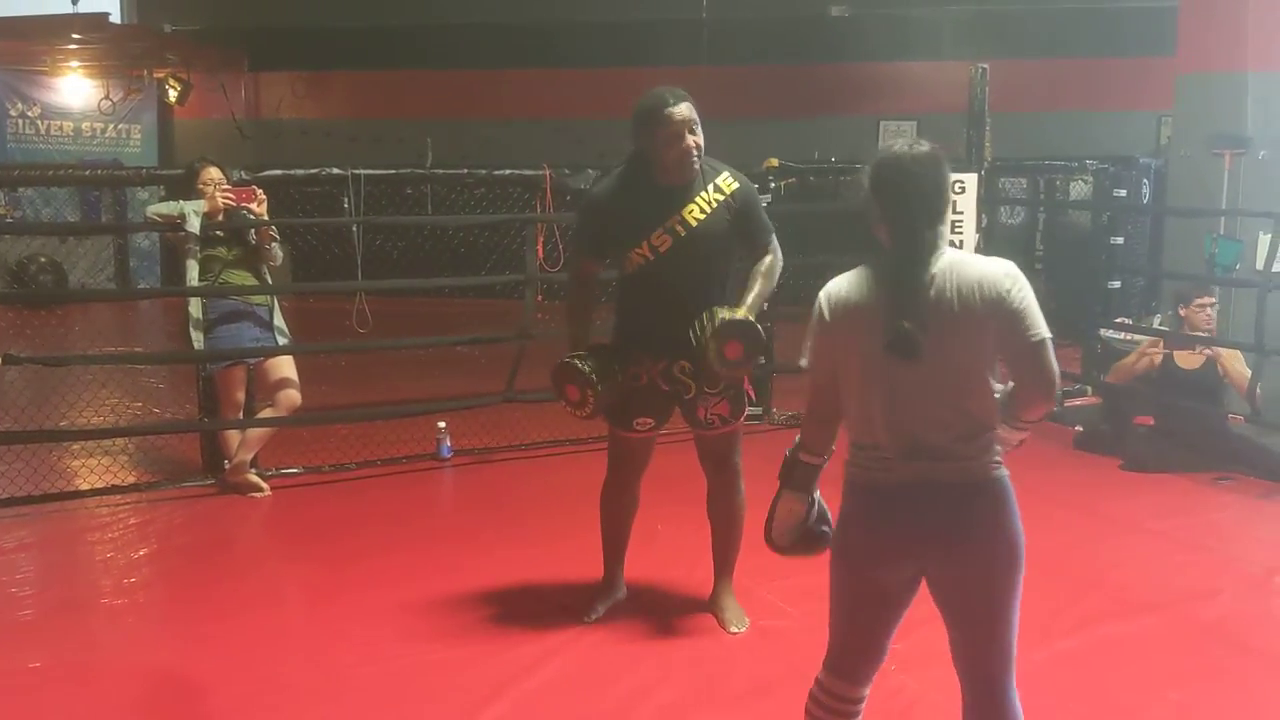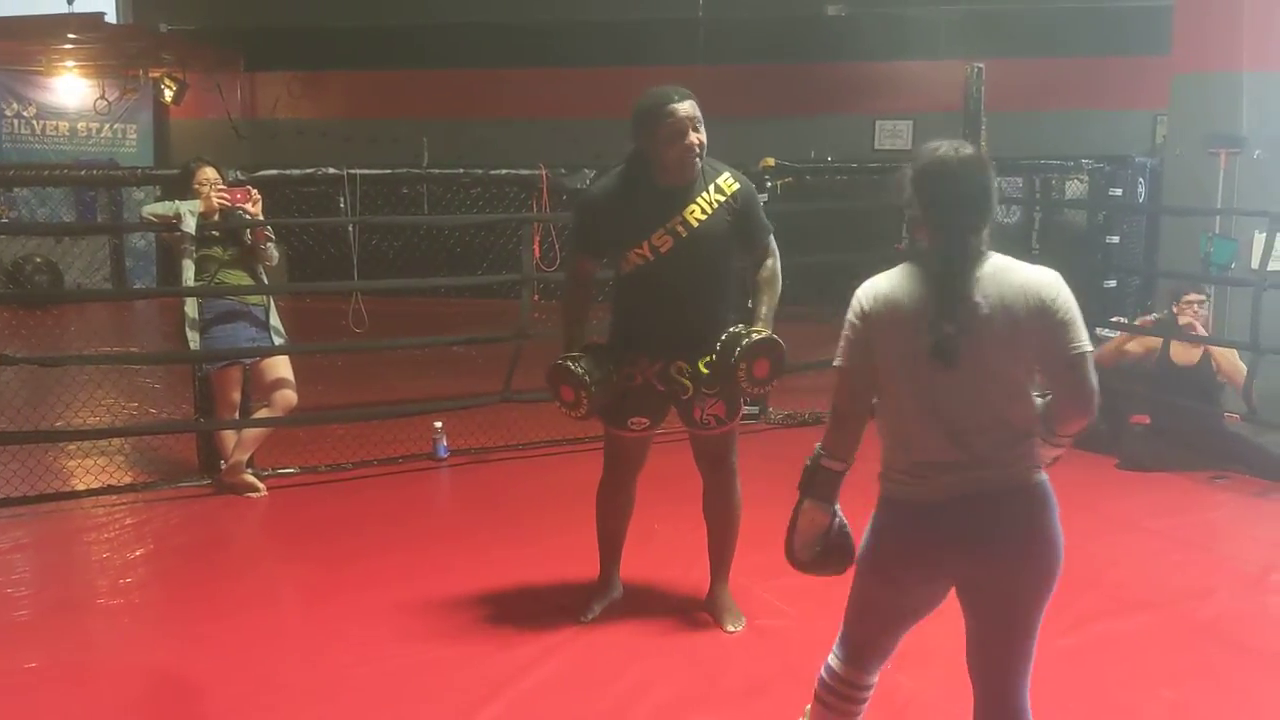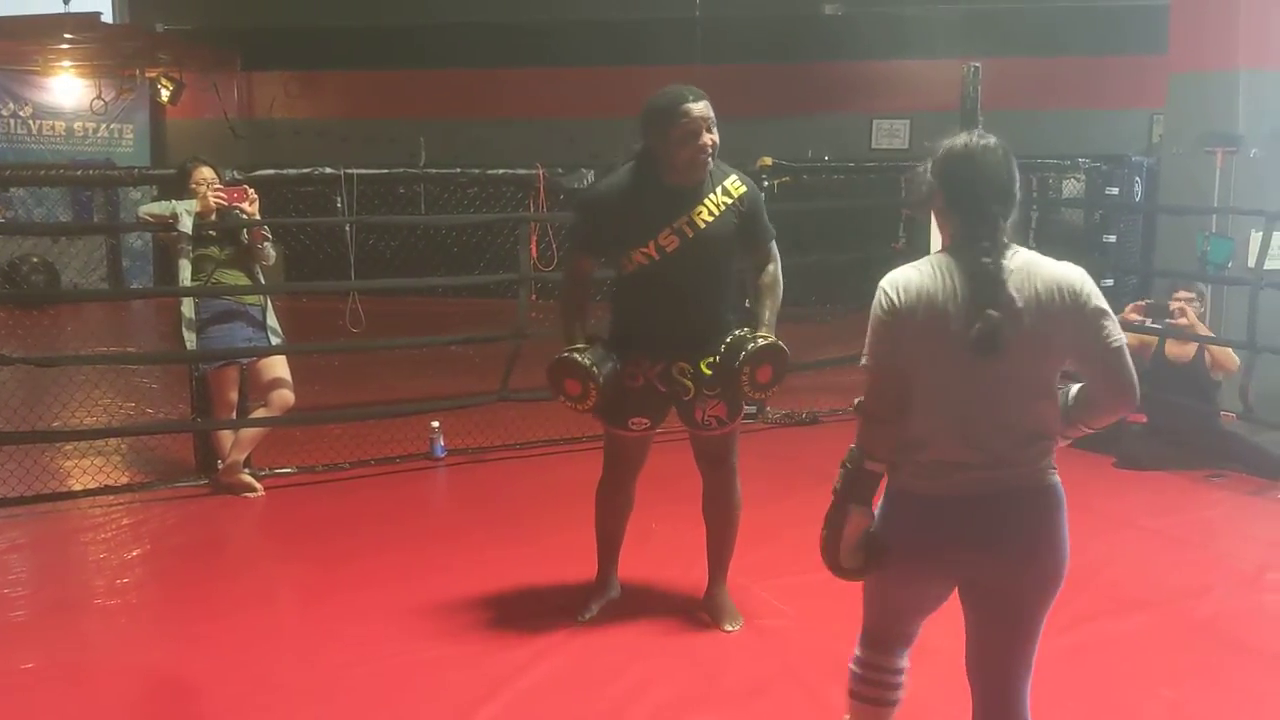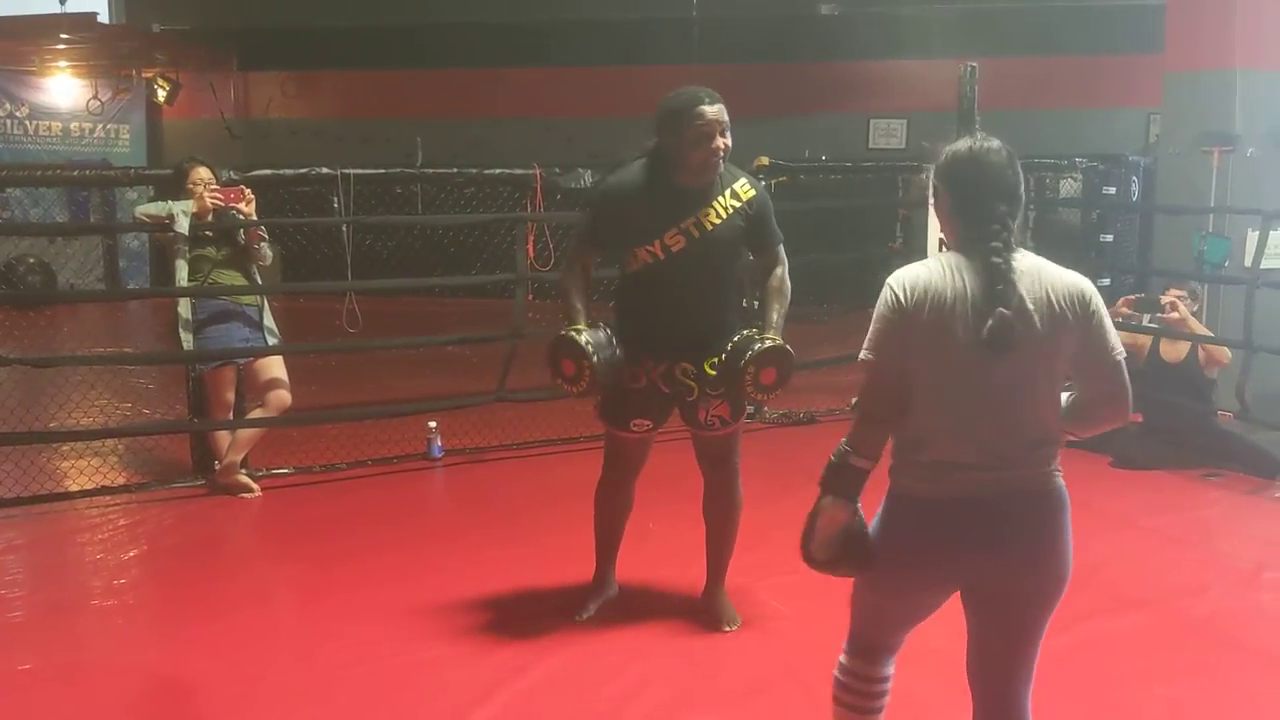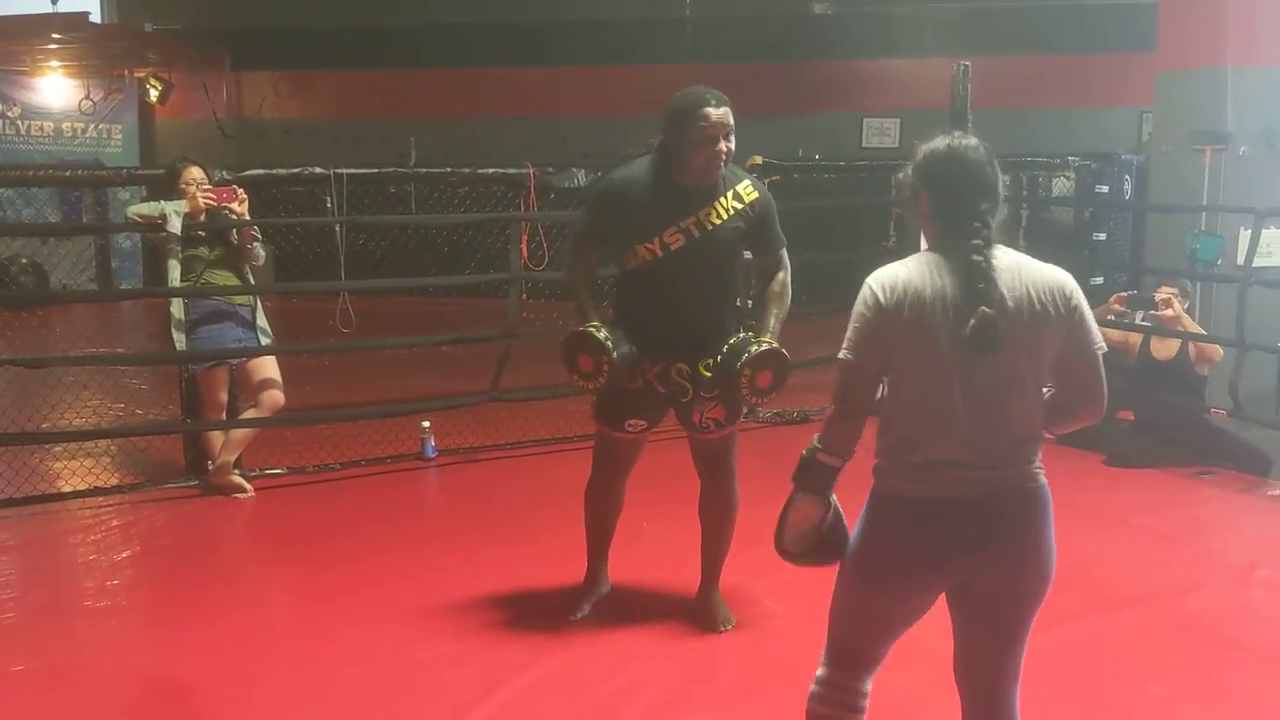
dt=0.2s
person 1, frame 1
left shoulder: (839, 296)
right shoulder: (997, 279)
left elbow: (822, 411)
right elbow: (1042, 388)
left wrist: (797, 484)
right wrist: (1003, 428)
left hip: (876, 509)
right hip: (974, 508)
left knee: (848, 666)
person 1, frame 2
left shoulder: (877, 297)
right shoulder: (1040, 289)
left elbow: (847, 414)
right elbow: (1079, 403)
left wrist: (818, 495)
right wrist: (1041, 445)
left hip: (911, 517)
right hip: (1014, 516)
left knee: (858, 651)
person 1, frame 3
left shoulder: (903, 289)
right shoulder: (1066, 285)
left elbow: (883, 413)
right elbow: (1120, 392)
left wrist: (855, 498)
right wrist: (1056, 419)
left hip: (924, 512)
right hip: (1026, 515)
left knee: (882, 641)
person 1, frame 4
left shoulder: (909, 286)
right shoulder: (1072, 292)
left elbow: (877, 411)
right elbow: (1112, 403)
left wrist: (839, 490)
left hip: (925, 516)
right hip: (1029, 520)
left knee: (869, 644)
person 1, frame 5
left shoulder: (889, 286)
right shoulder: (1053, 287)
left elbow: (849, 407)
right elbow: (1087, 402)
left wrist: (813, 485)
left hip: (908, 515)
right hip: (1013, 519)
left knee: (846, 665)
person 2, frame 1
left shoulder: (731, 187)
right shoulder: (608, 198)
left elbow: (769, 256)
right elbow: (585, 276)
left wrist: (745, 310)
right wrist: (580, 349)
right hip: (640, 354)
left knee: (724, 468)
right knee: (623, 469)
left ankle: (724, 587)
right ankle: (612, 580)
person 2, frame 2
left shoulder: (732, 188)
right shoulder: (606, 198)
left elbow: (766, 258)
right elbow: (581, 276)
left wrist: (762, 327)
right wrist: (573, 348)
left hip: (712, 355)
right hip: (636, 355)
left knee: (720, 469)
right knee: (620, 468)
left ankle: (720, 587)
right ankle: (609, 579)
person 2, frame 3
left shoulder: (738, 190)
right shoulder: (612, 196)
left elbow: (767, 262)
right elbow: (580, 273)
left wrist: (765, 331)
right wrist: (576, 342)
left hip: (713, 355)
right hip: (637, 355)
left knee: (720, 469)
right knee: (619, 469)
left ankle: (717, 588)
right ankle: (606, 579)
person 2, frame 4
left shoulder: (746, 193)
right shoulder: (622, 192)
left elbow: (774, 265)
right elbow: (580, 260)
left wrist: (772, 332)
right wrist: (578, 321)
left hip: (715, 356)
right hip: (641, 355)
left knee: (722, 470)
right knee: (619, 470)
left ankle: (715, 588)
right ankle: (604, 578)
person 2, frame 5
left shoulder: (750, 195)
right shoulder: (624, 187)
left elbow: (776, 269)
right elbow: (583, 254)
left wrist: (768, 335)
right wrist: (589, 318)
left hip: (712, 356)
right hip: (636, 353)
left knee: (719, 471)
right knee: (609, 468)
left ankle: (710, 588)
right ankle: (596, 576)
person 3, frame 1
right shoulder: (192, 227)
left elbow: (274, 259)
right elbow: (152, 212)
left wrist: (262, 220)
right wrist: (203, 208)
left hip: (264, 315)
right hip: (225, 317)
left knee: (289, 397)
right knee: (233, 403)
left ankle: (239, 465)
right ankle: (238, 469)
person 3, frame 2
right shoulder: (187, 227)
left elbow: (270, 259)
right elbow: (147, 212)
left wrist: (257, 219)
right wrist: (199, 208)
left hip: (260, 315)
right hip: (221, 316)
left knee: (285, 397)
right knee: (229, 404)
left ankle: (235, 466)
right ankle: (234, 469)
person 3, frame 3
left shoulder: (234, 222)
right shoulder: (184, 227)
left elbow: (267, 258)
right elbow: (144, 212)
left wrist: (254, 219)
right wrist: (196, 208)
left hip: (257, 315)
right hip: (217, 316)
left knee: (282, 397)
right knee: (226, 403)
left ankle: (231, 465)
right ankle: (232, 469)
person 3, frame 4
left shoulder: (230, 222)
right shoulder: (181, 227)
left elbow: (264, 258)
right elbow: (140, 212)
left wrist: (251, 218)
right wrist: (192, 208)
left hip: (253, 315)
right hip: (214, 316)
left knee: (279, 397)
right knee: (222, 404)
left ankle: (228, 466)
right ankle: (229, 470)
person 3, frame 5
right shoulder: (173, 227)
left elbow: (256, 258)
right elbow: (132, 213)
left wrist: (244, 219)
right wrist: (185, 209)
left hip: (246, 316)
right hip: (207, 317)
left knee: (272, 398)
right knee: (216, 404)
left ankle: (222, 467)
right ankle: (222, 470)
person 4, frame 1
left shoulder: (1224, 351)
right shoulder: (1158, 347)
left elbow: (1253, 396)
right elbow: (1110, 383)
left wrist: (1219, 356)
right wrist: (1141, 354)
left hip: (1214, 437)
right hip: (1167, 437)
right knee: (1135, 451)
person 4, frame 2
left shoulder: (1219, 347)
right shoulder: (1156, 343)
left elbow: (1244, 385)
right elbow: (1101, 360)
left wrist: (1206, 340)
right wrist: (1131, 334)
left hip: (1210, 436)
right hip: (1163, 436)
right knee: (1132, 451)
person 4, frame 3
left shoulder: (1210, 347)
right shoulder: (1151, 340)
left elbow: (1232, 367)
left wrist: (1194, 324)
right wrist: (1123, 320)
left hip: (1206, 435)
right hip: (1159, 435)
right knee: (1127, 449)
person 4, frame 4
left shoulder: (1203, 346)
right shoulder: (1145, 339)
left elbow: (1223, 359)
left wrist: (1186, 319)
right wrist: (1114, 312)
left hip: (1202, 434)
right hip: (1157, 433)
right knee: (1123, 448)
person 4, frame 5
left shoulder: (1193, 343)
right shoulder: (1136, 337)
left elbow: (1216, 356)
left wrist: (1180, 315)
right wrist: (1108, 309)
left hip: (1194, 431)
right hip: (1148, 431)
left knee: (1259, 462)
right knee: (1116, 445)
right ankle: (1201, 460)
